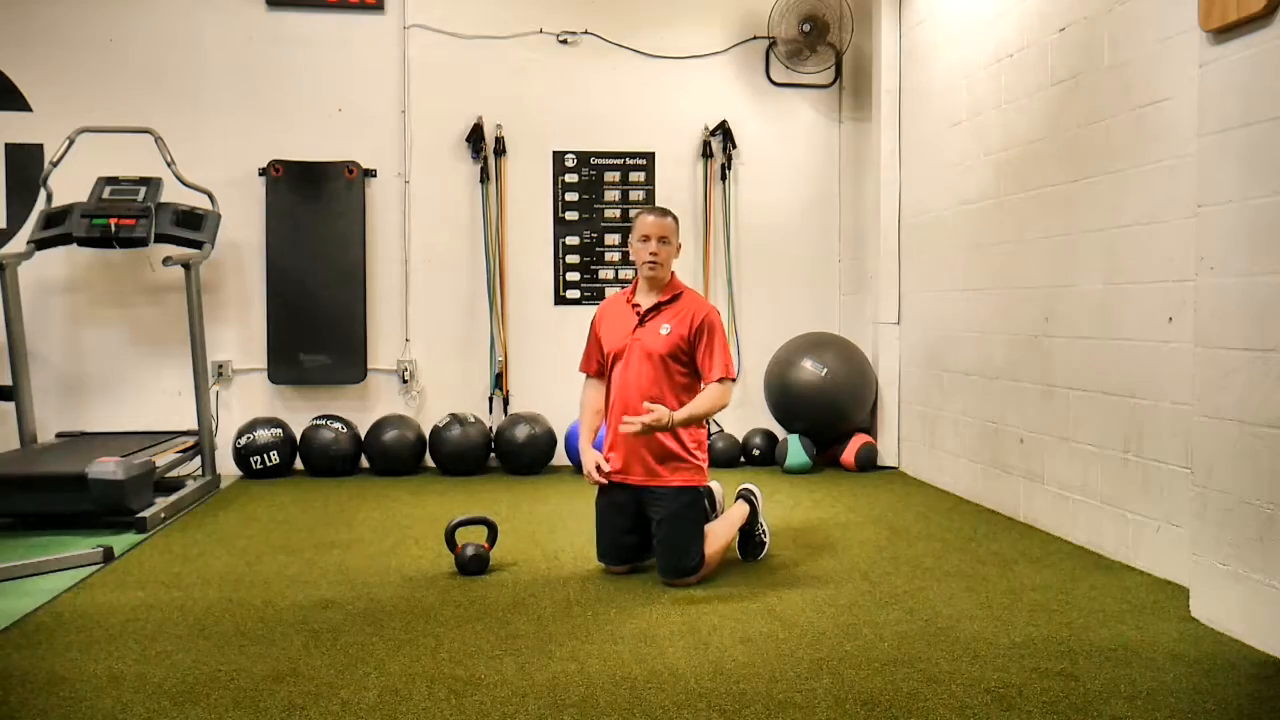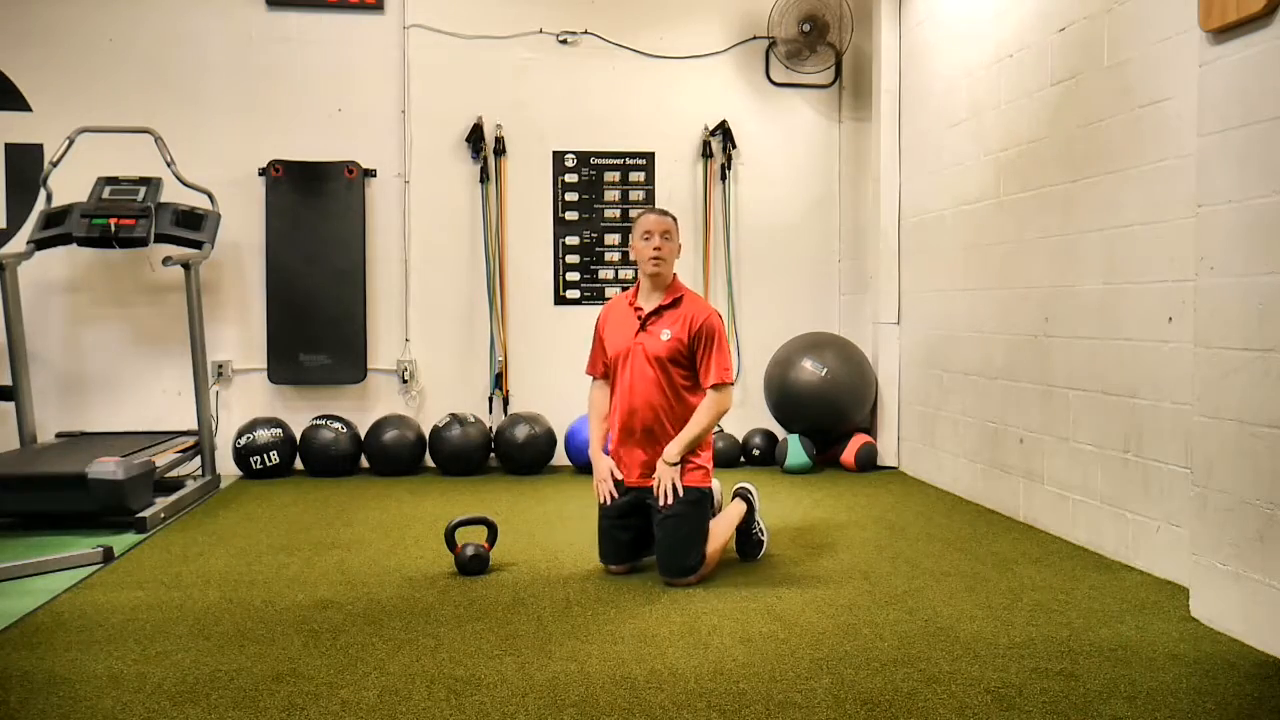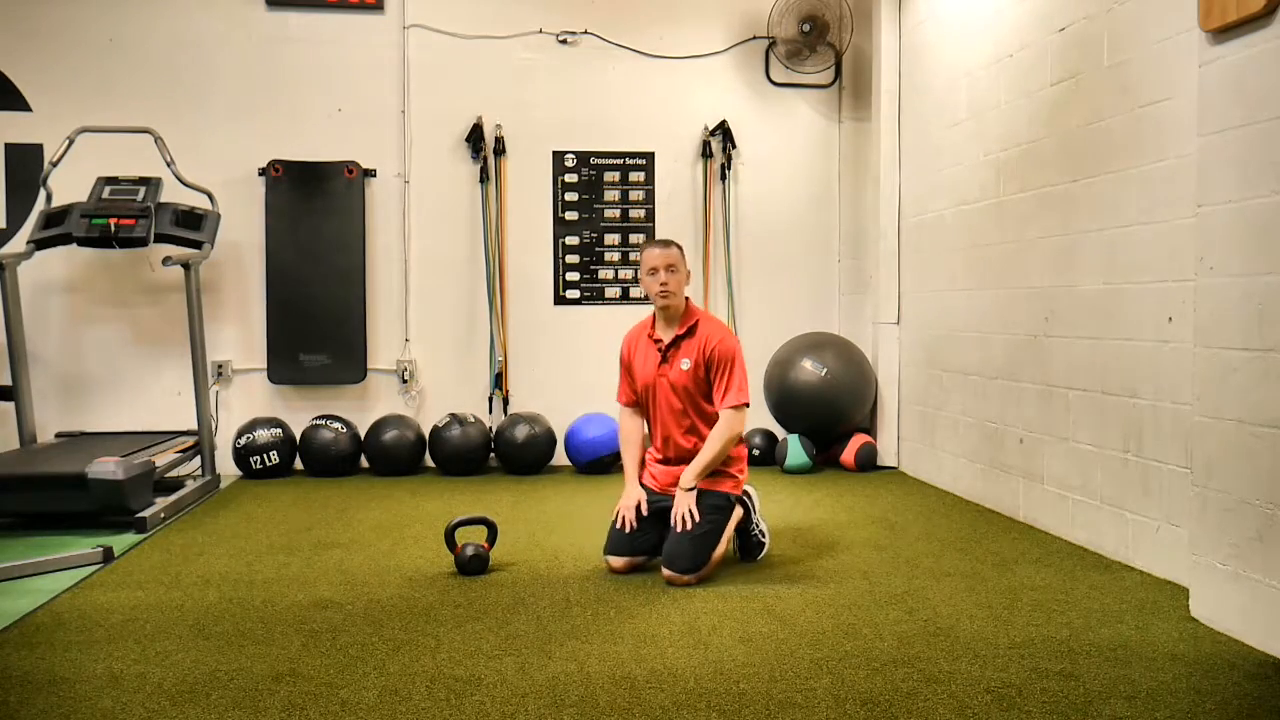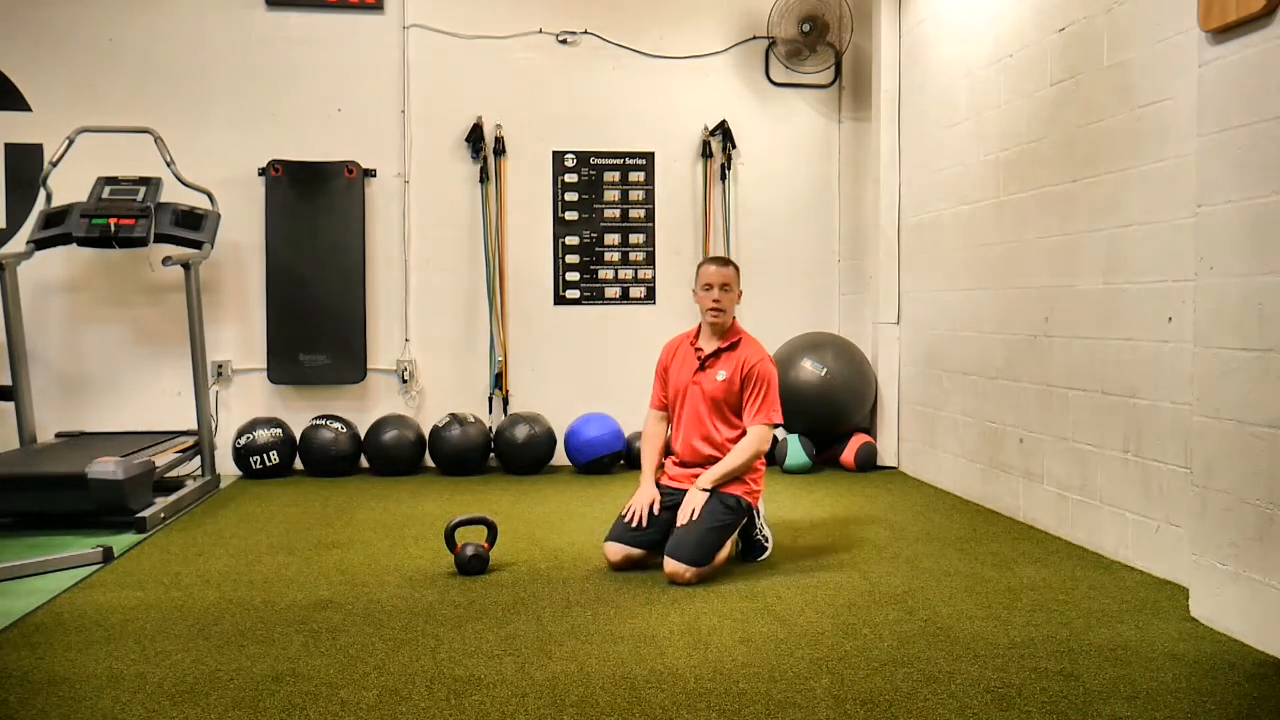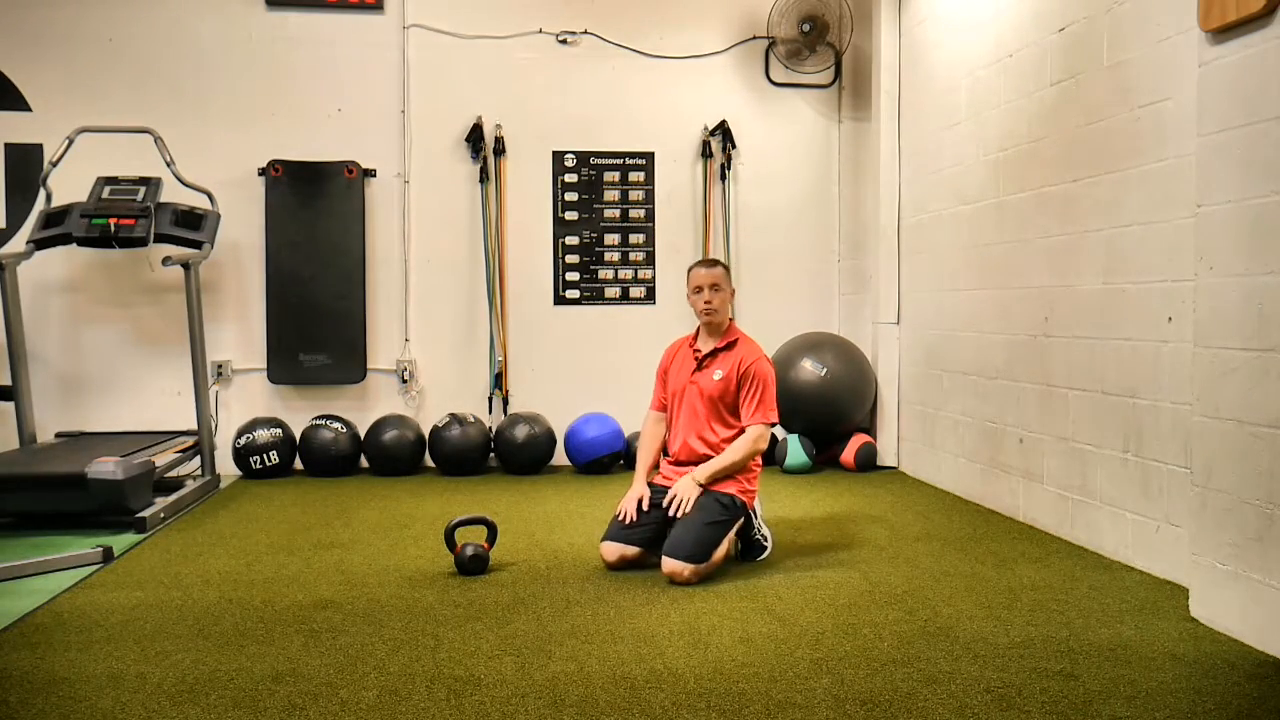
dt=0.5s
person 1, frame 1
left shoulder: (699, 313)
right shoulder: (607, 311)
left elbow: (721, 391)
right elbow: (595, 382)
left wrist: (672, 419)
right wrist: (585, 443)
left hip: (675, 468)
right hip: (619, 467)
left knee: (680, 575)
right knee: (617, 564)
left ankle: (744, 509)
right ankle: (702, 505)
person 1, frame 2
left shoulder: (700, 315)
right shoulder: (610, 313)
left elbow: (720, 397)
right elbow: (601, 385)
left wrist: (672, 454)
right wrist: (597, 452)
left hip: (679, 469)
right hip: (624, 468)
left knee: (680, 574)
right knee: (617, 565)
left ankle: (741, 509)
right ankle: (703, 504)
person 1, frame 3
left shoulder: (717, 339)
right shoulder: (633, 342)
left elbow: (732, 423)
right elbow: (631, 414)
left wrist: (689, 482)
right wrist: (631, 482)
left hip: (713, 475)
right hip: (658, 476)
left knee: (679, 572)
right knee: (618, 560)
left ankle: (738, 516)
right ankle: (678, 529)
person 1, frame 4
left shoulder: (754, 359)
right shoulder: (673, 350)
left elbow: (759, 440)
right elbow: (657, 419)
left wrist: (703, 485)
right wrist: (648, 481)
left hip: (728, 483)
right hip: (675, 479)
left knee: (680, 569)
right knee: (617, 553)
left ankle: (740, 526)
right ankle: (689, 530)
person 1, frame 5
left shoulder: (751, 359)
right shoulder: (674, 353)
left elbow: (758, 438)
right elbow: (657, 420)
left wrist: (698, 477)
right wrist: (640, 480)
left hip: (724, 483)
right hip: (671, 480)
left knee: (680, 568)
right knee: (614, 553)
left ankle: (738, 529)
right ankle: (704, 532)
